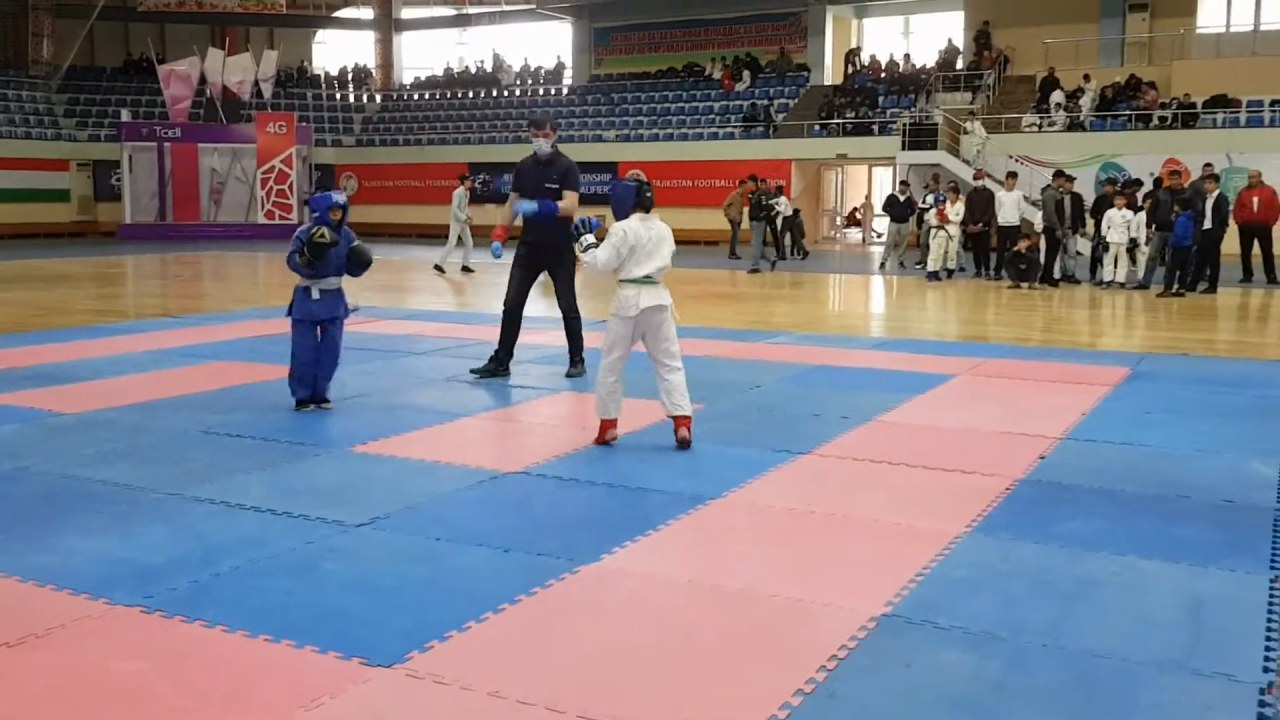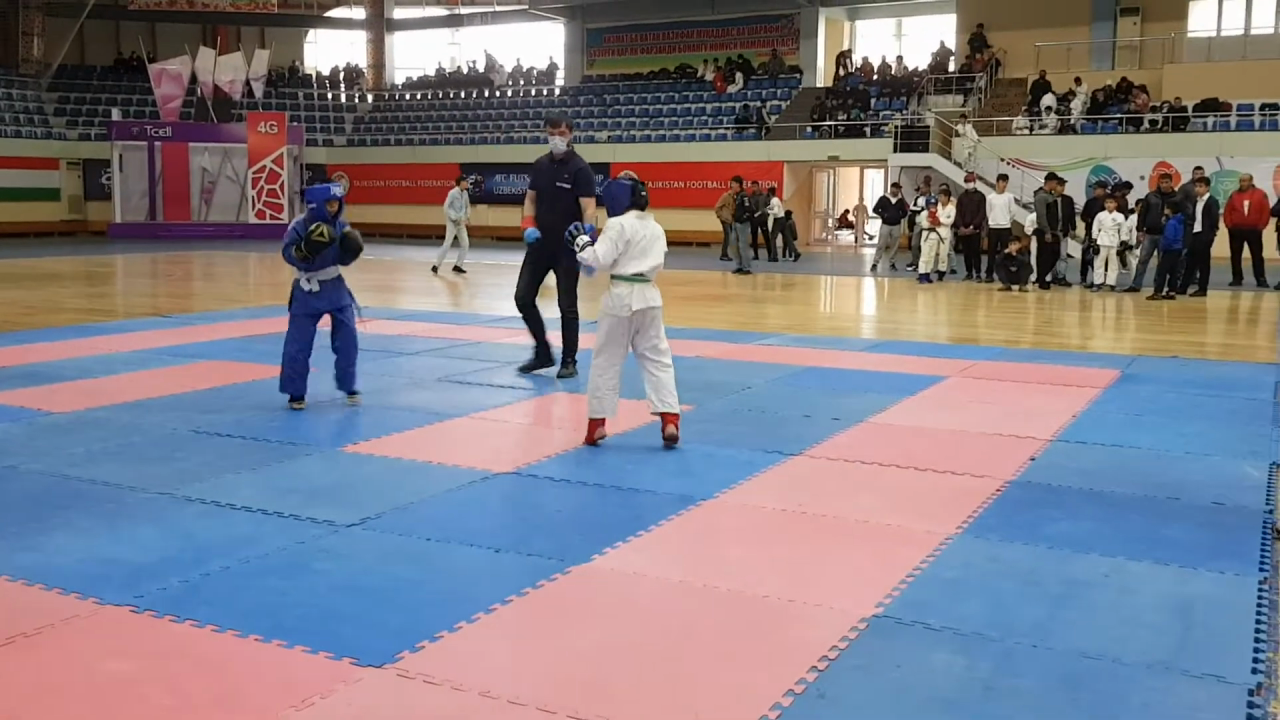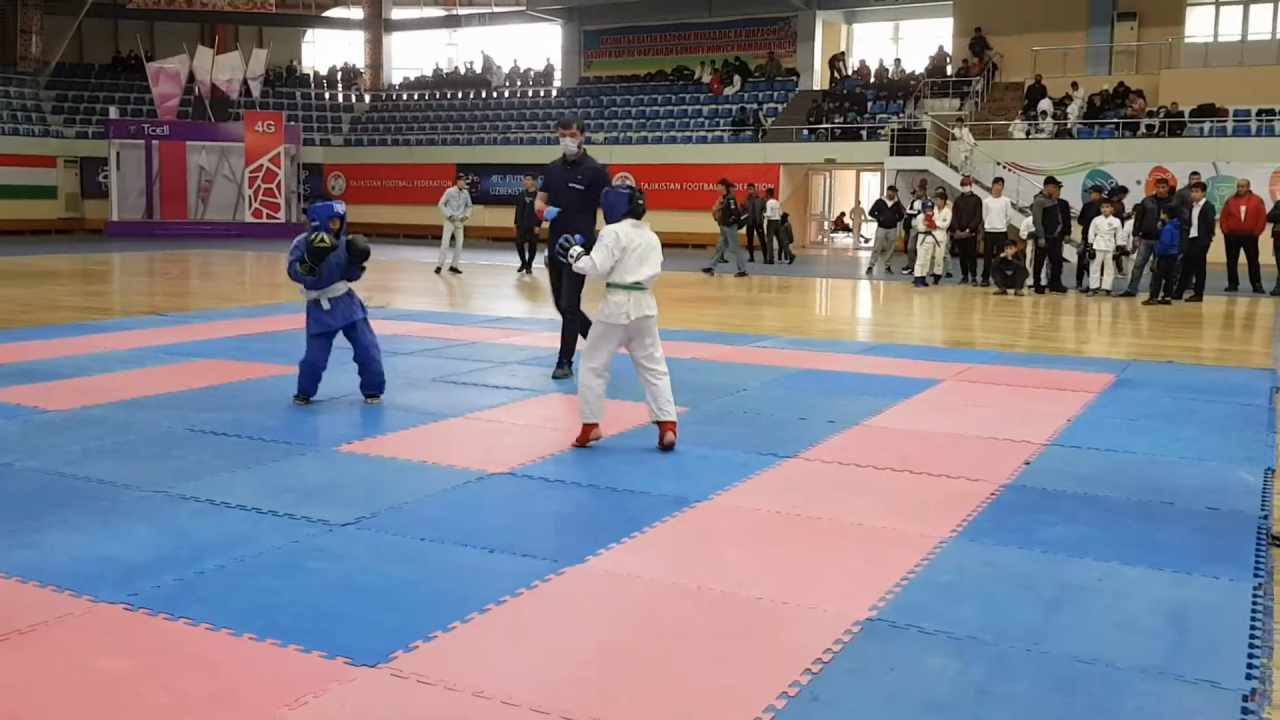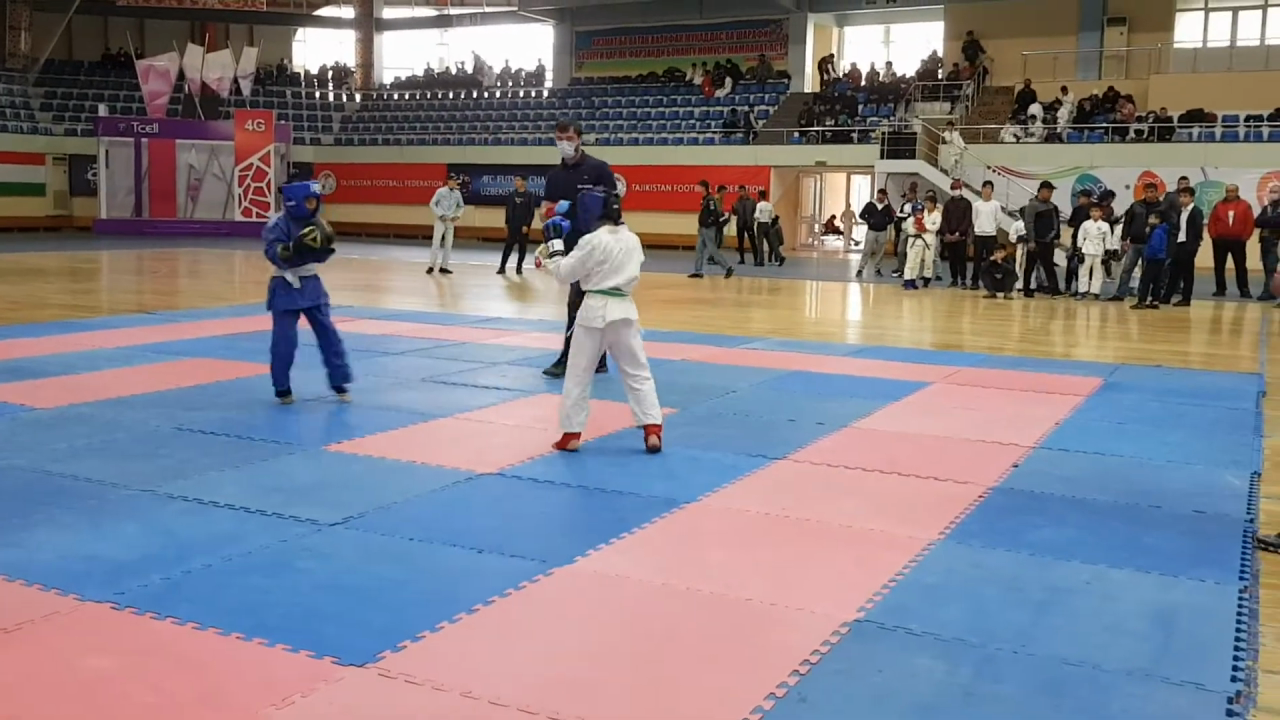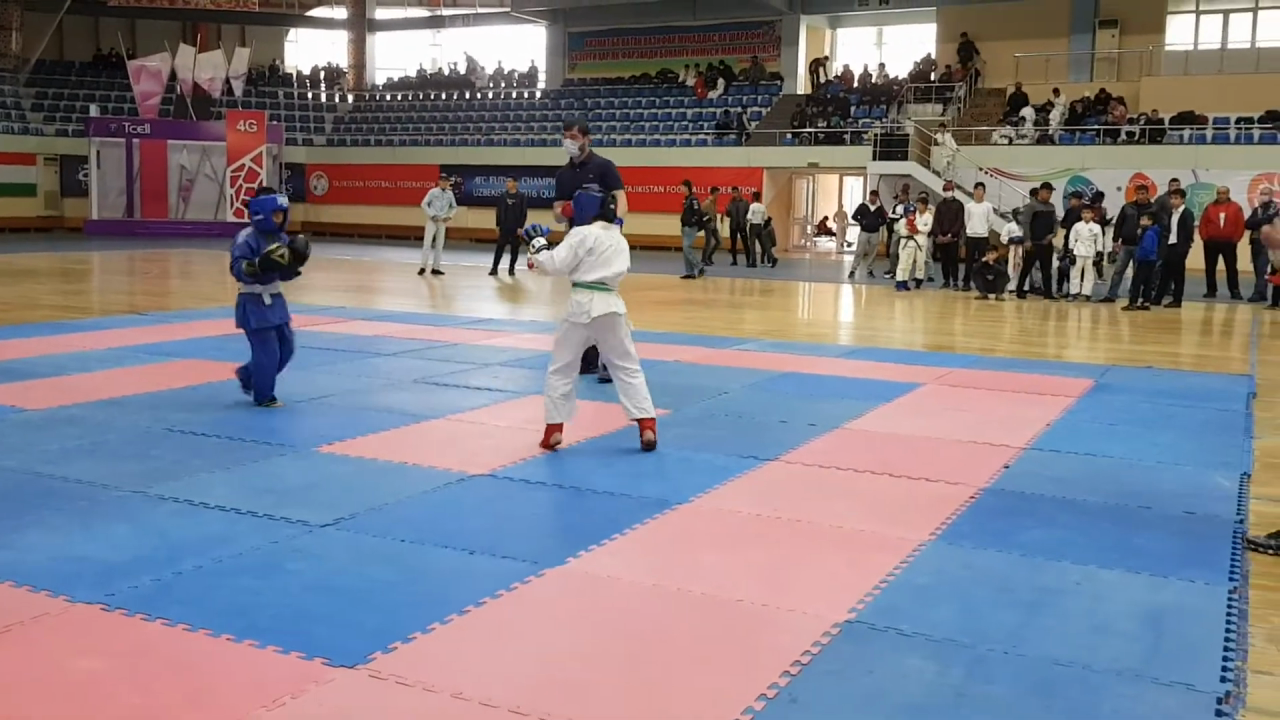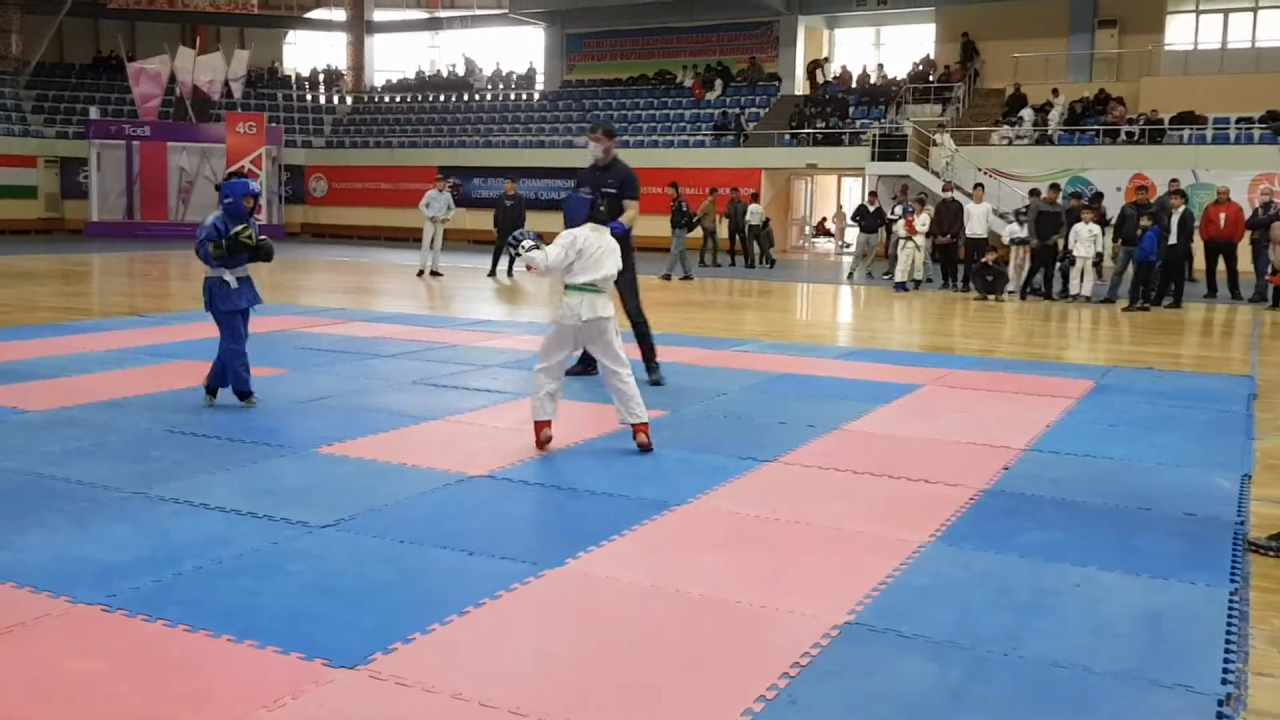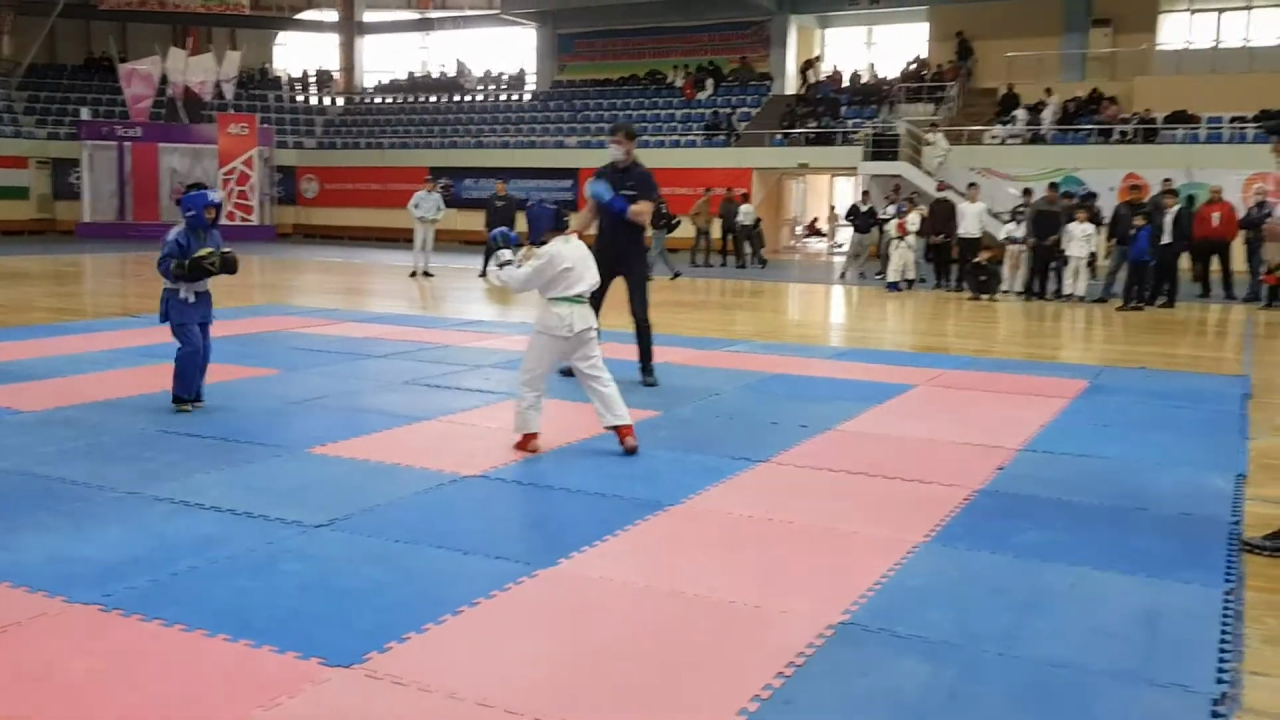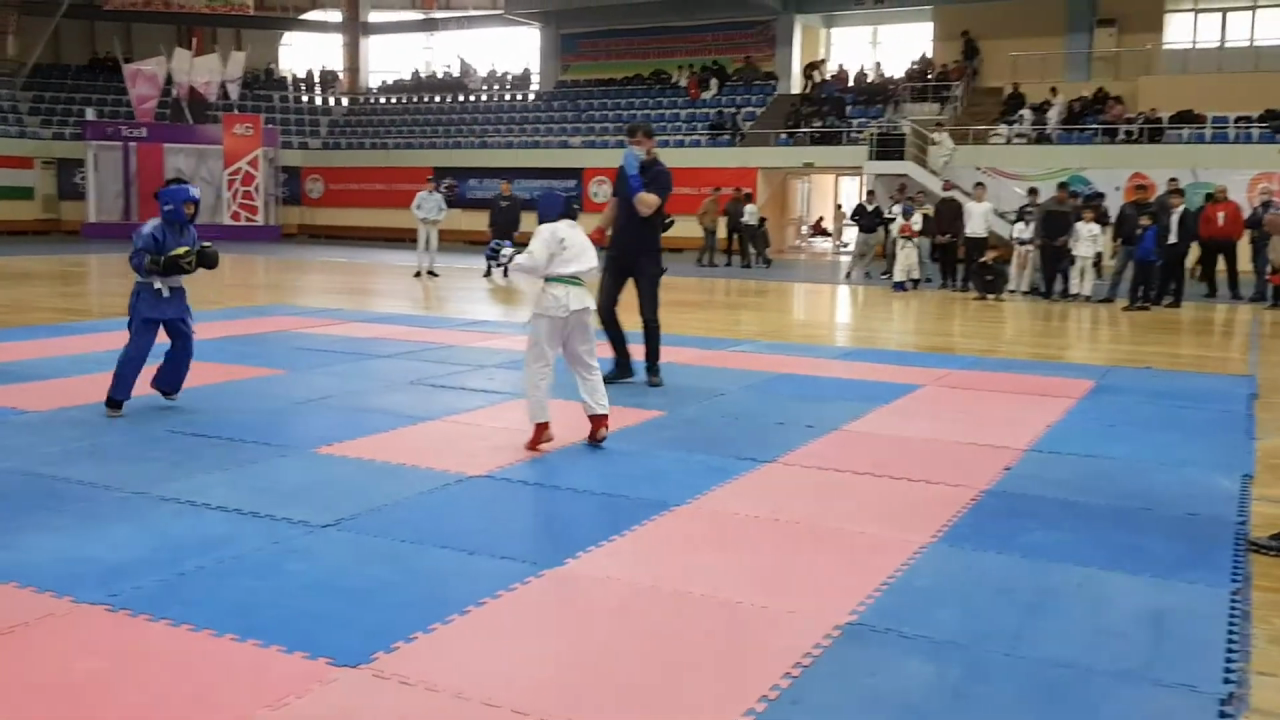
dt=0.2s
person 1, frame 1
left shoulder: (567, 167)
right shoulder: (524, 166)
left elbow: (570, 206)
right elbow: (512, 203)
left wrist: (536, 207)
right wrist: (499, 235)
left hip: (559, 246)
right hip: (529, 245)
left knee: (567, 306)
right knee: (512, 303)
left ankle: (577, 360)
right ankle: (500, 362)
person 1, frame 2
left shoulder: (580, 168)
right shoulder: (540, 165)
left elbow: (589, 210)
right wrist: (528, 225)
left hip: (567, 246)
right hip: (539, 243)
left knee: (567, 305)
right knee: (523, 299)
left ankle: (569, 361)
right ankle: (541, 352)
person 1, frame 3
left shoulder: (595, 171)
right shoulder: (553, 168)
right elbow: (540, 201)
right wrist: (544, 211)
left hip: (580, 247)
left knee: (569, 306)
right knee: (564, 306)
left ankle: (564, 362)
person 1, frame 4
left shoulder: (598, 168)
right shoulder: (554, 175)
right elbow: (544, 212)
right wrist: (555, 211)
right hip: (571, 246)
left knee: (576, 303)
right knee: (580, 304)
left ankle: (565, 361)
right ankle: (597, 360)
person 1, frame 5
left shoulder: (603, 167)
right shoulder: (563, 174)
left elbow: (620, 201)
right elbow: (557, 211)
right wrist: (568, 211)
right ankle: (589, 359)
person 1, frame 6
left shoulder: (624, 174)
right shoulder: (585, 175)
left elbow: (632, 213)
left wrist: (609, 231)
left hip: (618, 251)
left knee: (633, 311)
left ankle: (652, 365)
right ankle: (588, 361)
person 1, frame 7
left shoulder: (643, 176)
right shoulder: (603, 173)
left elbow: (643, 216)
right elbow: (590, 210)
left wrist: (612, 200)
right wrist: (572, 236)
left hip: (633, 255)
right hip: (603, 252)
left knee: (639, 314)
right knee: (588, 307)
left ankle: (647, 368)
person 1, frame 8
left shoulder: (661, 173)
right shoulder: (624, 170)
left elbow: (646, 208)
left wrist: (633, 176)
right wrist: (595, 237)
left hip: (646, 254)
right hip: (617, 251)
left knee: (649, 315)
right knee: (604, 307)
left ankle: (652, 368)
right ankle: (622, 364)
person 2, frame 1
left shoulder: (622, 229)
right shoulder: (663, 229)
left elbow: (602, 263)
left wrist: (586, 241)
left hip: (628, 301)
right hip: (657, 299)
left knee: (611, 364)
right knee: (670, 364)
left ankle: (608, 425)
right ankle: (682, 423)
person 2, frame 2
left shoulder: (618, 225)
right shoulder: (656, 228)
left elbow: (599, 259)
left wrist: (581, 241)
left hip: (620, 298)
right hip: (648, 297)
left knee: (604, 361)
right knee: (658, 360)
left ankle: (597, 423)
right ankle: (669, 421)
person 2, frame 3
left shoulder: (613, 233)
right shoulder: (652, 238)
left elbow: (596, 267)
left wrist: (574, 252)
left hip: (616, 306)
right hip: (644, 305)
left knee: (594, 366)
right knee: (654, 367)
left ankle: (590, 427)
right ankle: (667, 428)
person 2, frame 4
left shoulder: (591, 241)
right shoulder: (632, 240)
left elbow: (564, 273)
left wrist: (555, 246)
left hip: (595, 312)
right hip: (624, 310)
left knee: (578, 374)
right knee: (638, 373)
left ankle: (571, 434)
right ankle: (652, 430)
person 2, frame 5
left shoulder: (582, 235)
right shoulder: (620, 240)
left elbow: (554, 264)
left wrist: (538, 245)
left hip: (582, 306)
right hip: (611, 306)
left knee: (561, 368)
right knee: (628, 366)
left ankle: (554, 430)
right ankle: (647, 427)
person 2, frame 6
left shoulder: (573, 236)
right shoulder: (611, 242)
left elbow: (548, 263)
left wrist: (526, 247)
left hip: (572, 308)
right hip: (601, 308)
left knee: (548, 366)
right knee: (618, 369)
left ankle: (543, 425)
right ankle: (640, 428)
person 2, frame 7
left shoulder: (548, 253)
right shoulder: (581, 248)
left elbow: (519, 281)
left wrist: (504, 257)
left hip: (556, 318)
right hip: (583, 317)
left knee: (532, 377)
right knee: (598, 376)
left ankle: (529, 436)
right ankle: (625, 433)
person 2, frame 8
left shoulder: (549, 231)
right shoulder: (583, 237)
left elbow: (532, 263)
right elbow: (585, 267)
left wrist: (509, 256)
left hip: (554, 300)
right hip: (580, 301)
left knee: (539, 364)
right knee: (586, 364)
left ankle: (541, 426)
right ankle: (599, 423)
person 3, frame 1
left shoulder: (346, 234)
right shoulder: (305, 233)
left elbow: (353, 269)
right elbow: (294, 263)
left wrist: (360, 263)
right wrist: (311, 252)
left hip: (333, 296)
right hip: (307, 298)
left knee: (331, 349)
right knee: (304, 349)
left ankle: (320, 392)
right ankle: (303, 396)
person 3, frame 2
left shoulder: (340, 224)
right shoulder: (300, 226)
left elbow: (343, 259)
right elbow: (290, 255)
left wrist: (351, 249)
right wrist: (308, 247)
left hip: (334, 286)
right hip: (307, 290)
left knee: (347, 337)
right knee: (299, 341)
left ankle: (348, 386)
right ankle: (295, 393)
person 3, frame 3
left shoulder: (342, 241)
right shoulder: (302, 244)
left elbow: (351, 276)
right elbow: (296, 273)
left wrist: (357, 261)
right wrist: (312, 258)
left hip: (346, 302)
right hip: (320, 308)
left knee: (368, 347)
right knee: (316, 357)
left ankle: (373, 389)
right ankle: (304, 392)
person 3, frame 4
left shoulder: (313, 223)
right shoulder: (278, 224)
left elbow: (319, 256)
right elbow: (274, 253)
left wrist: (325, 243)
right wrist: (297, 246)
left hip: (310, 285)
right hip: (286, 288)
left knee: (328, 334)
right knee: (285, 338)
left ankle: (339, 382)
right ankle: (282, 387)
person 3, frame 5
left shoulder: (280, 238)
right shoulder: (247, 239)
right elbow: (238, 270)
left wrist: (295, 263)
right wrist: (261, 264)
left hip: (274, 300)
right hip: (253, 303)
left knee: (286, 348)
right knee: (267, 352)
left ankle: (248, 376)
right ankle: (263, 395)
person 3, frame 6
left shoulder: (249, 223)
right shoulder: (215, 222)
right elbow: (204, 252)
left wrist: (259, 252)
right wrist: (228, 245)
left hip: (242, 285)
right hip: (220, 287)
left knee: (236, 338)
right knee: (235, 340)
left ankle: (214, 384)
right ankle: (243, 390)
person 3, frame 7
left shoulder: (213, 234)
right shoulder: (178, 236)
right elbow: (165, 267)
left wrist: (224, 264)
right wrist: (189, 267)
left hip: (200, 298)
right hip: (178, 299)
left knee: (201, 349)
right knee: (192, 347)
left ankle: (190, 393)
right ankle: (182, 396)
person 3, frame 8
left shoulder: (189, 230)
right shoulder: (152, 230)
right elbow: (138, 262)
left wrist: (202, 259)
right wrist: (164, 263)
left hip: (174, 294)
right hip: (149, 296)
left knee: (185, 344)
right knee: (139, 346)
left ankle: (164, 384)
right ankle: (115, 399)
